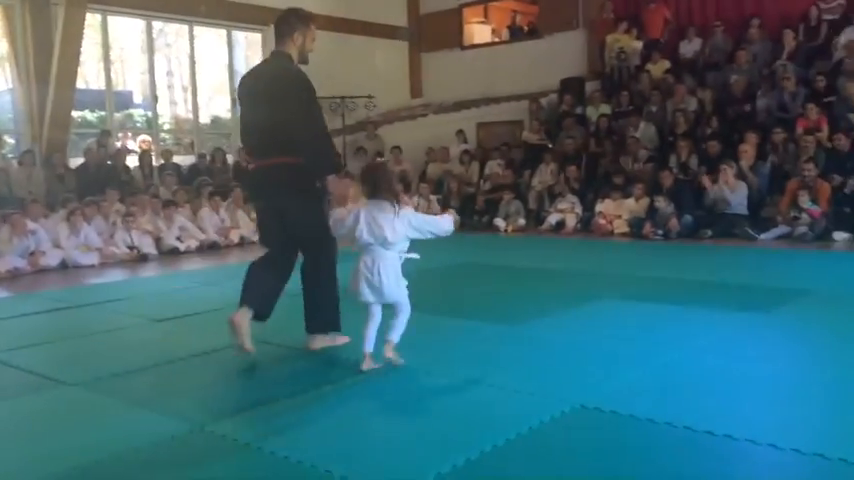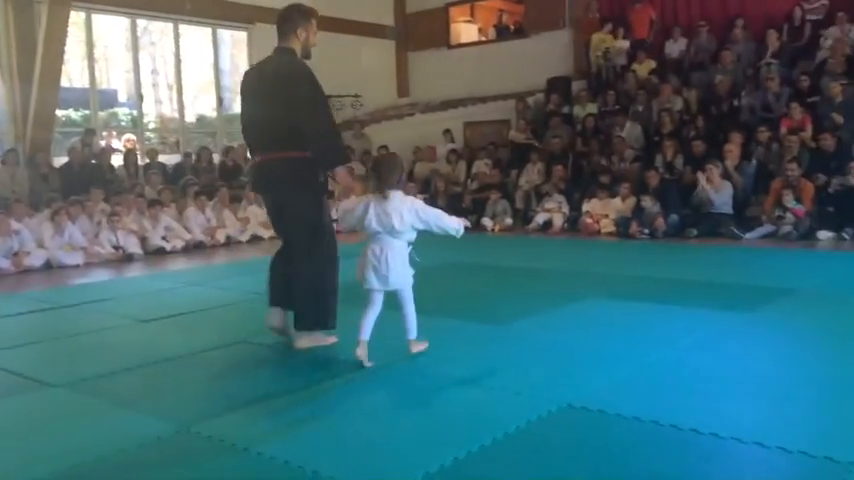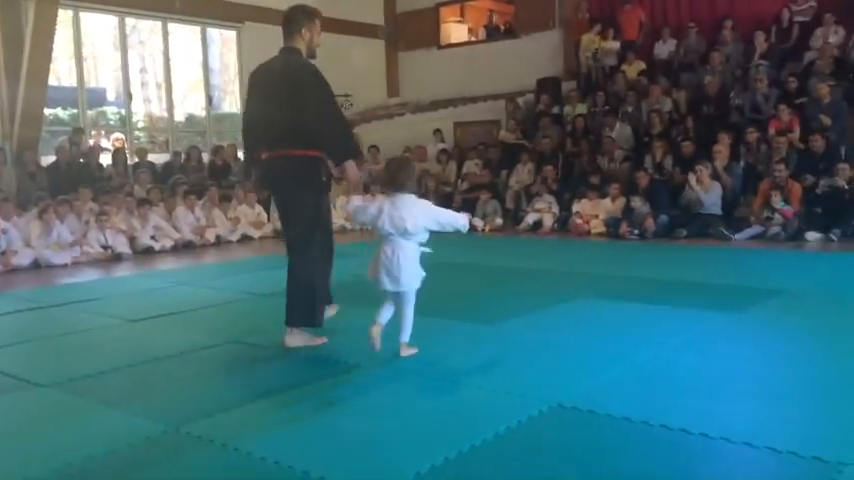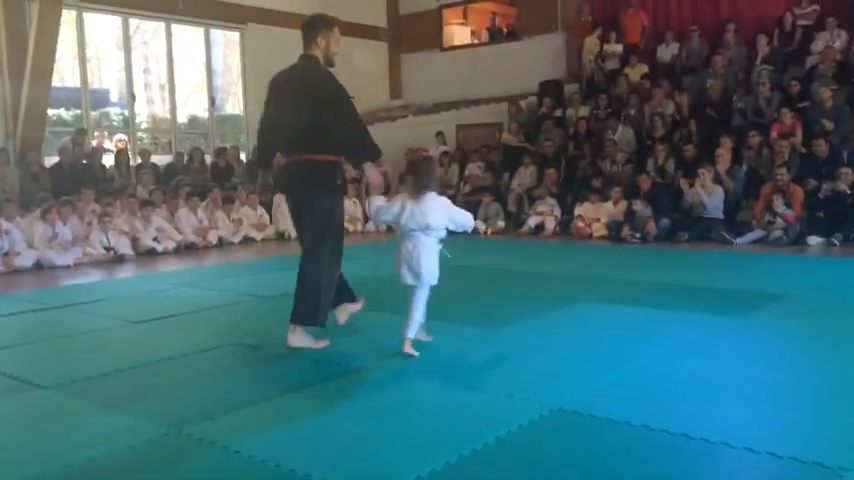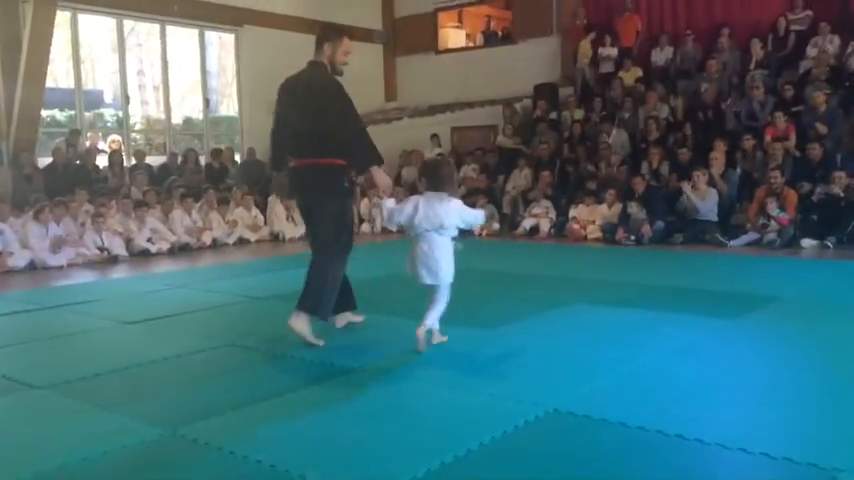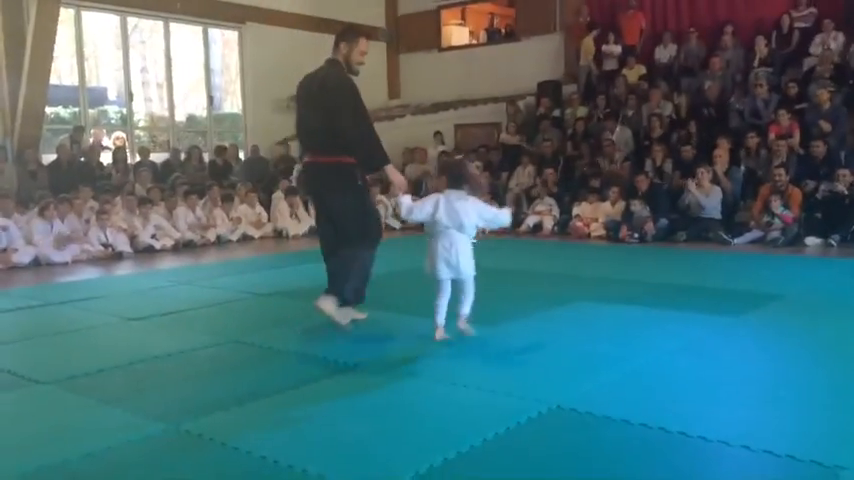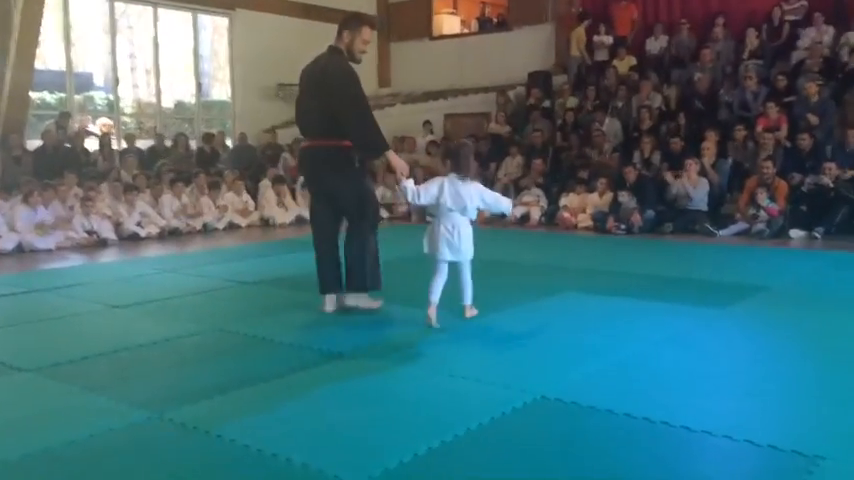
dt=0.1s
person 1, frame 1
left shoulder: (251, 79)
right shoulder: (293, 78)
right elbow: (312, 132)
right wrist: (332, 175)
left hip: (263, 176)
right hip: (296, 177)
left knee: (278, 251)
right knee: (319, 252)
left ankle: (246, 311)
right ankle: (322, 331)
person 1, frame 2
left shoulder: (254, 74)
right shoulder: (298, 73)
left elbow: (250, 125)
right elbow: (319, 124)
right wrist: (339, 166)
left hip: (267, 170)
right hip: (300, 170)
left knee: (294, 243)
right knee: (317, 248)
left ankle: (278, 309)
right ankle: (310, 328)
person 1, frame 3
left shoulder: (261, 73)
right shoulder: (305, 71)
left elbow: (252, 123)
right elbow: (328, 119)
left wrist: (257, 159)
right wrist: (348, 161)
left hip: (275, 167)
right hip: (304, 168)
left knee: (303, 241)
right knee: (311, 245)
left ankle: (316, 306)
right ankle: (298, 327)
person 1, frame 4
left shoulder: (280, 80)
right shoulder: (321, 78)
left elbow: (269, 128)
right elbow: (346, 123)
left wrist: (269, 162)
right wrist: (368, 164)
left hip: (292, 171)
right hip: (320, 172)
left knee: (319, 244)
right knee: (322, 248)
left ankle: (342, 302)
right ankle: (301, 327)
person 1, frame 5
left shoulder: (290, 85)
right shoulder: (326, 84)
left elbow: (280, 133)
right elbow: (349, 128)
left wrist: (286, 165)
right wrist: (375, 168)
left hip: (302, 174)
right hip: (327, 175)
left knee: (327, 244)
right knee: (335, 246)
left ankle: (341, 308)
right ankle: (306, 313)
person 1, frame 6
left shoulder: (309, 83)
right shoulder: (340, 83)
left elbow: (306, 129)
right elbow: (359, 129)
right wrist: (388, 168)
left hip: (316, 171)
right hip: (340, 172)
left knee: (335, 239)
right knee: (365, 234)
left ankle: (346, 303)
right ankle: (335, 296)
person 1, frame 7
left shoulder: (314, 68)
right shoulder: (340, 70)
right elbow: (358, 116)
right wrist: (388, 153)
left hip: (314, 156)
right hip: (339, 158)
left knee: (325, 227)
right knee: (363, 222)
left ankle: (330, 294)
right ankle: (356, 290)
person 2, frame 1
left shoulder: (356, 212)
right shoulder: (401, 212)
left elbow: (338, 229)
right elbow: (432, 225)
left wrist: (340, 207)
right wrist: (448, 219)
left hip: (365, 269)
right hip: (388, 270)
left knee: (373, 314)
right knee: (403, 311)
left ankle: (367, 358)
right ankle: (390, 346)
person 2, frame 2
left shoulder: (367, 202)
right shoulder: (410, 204)
left elbow: (345, 220)
right elbow: (438, 219)
left wrist: (348, 202)
right wrist: (458, 224)
left hip: (373, 257)
right hip: (395, 259)
left knee: (374, 304)
right knee: (407, 302)
left ankle: (362, 345)
right ankle: (412, 342)
person 2, frame 3
left shoulder: (381, 203)
right shoulder: (423, 207)
left elbow: (357, 213)
right elbow: (451, 220)
left wrist: (357, 197)
right wrist: (464, 218)
left hip: (386, 256)
right hip: (407, 258)
left knee: (391, 300)
right knee: (407, 304)
left ankle: (377, 326)
right ankle: (404, 345)
person 2, frame 4
left shoulder: (403, 201)
right shoulder: (442, 204)
left elbow: (378, 212)
right elbow: (463, 220)
left wrist: (376, 198)
right wrist: (470, 221)
left hip: (407, 251)
right hip: (427, 253)
left knee: (417, 296)
right knee: (419, 300)
left ankle: (418, 330)
right ankle: (408, 342)
person 2, frame 5
left shoulder: (415, 202)
right shoulder: (454, 205)
left elbow: (391, 216)
right elbow: (474, 218)
left wrist: (387, 201)
right wrist: (481, 213)
left hip: (422, 252)
right hip: (442, 253)
left knee: (433, 294)
right knee: (442, 298)
left ankle: (435, 334)
right ankle: (423, 328)
person 2, frame 6
left shoulder: (435, 200)
right shoulder: (472, 203)
left elbow: (409, 212)
right elbow: (495, 217)
left wrist: (403, 198)
right wrist: (506, 213)
left hip: (440, 249)
right hip: (460, 250)
left knee: (443, 291)
right knee: (468, 288)
left ankle: (439, 328)
right ankle: (462, 319)
person 2, frame 7
left shoulder: (439, 184)
right shoulder: (475, 187)
left elbow: (415, 196)
right elbow: (498, 203)
left wrist: (406, 182)
right wrist: (508, 204)
left hip: (441, 231)
right hip: (462, 232)
left knee: (440, 273)
right knee: (465, 272)
left ankle: (432, 307)
right ankle: (468, 307)
